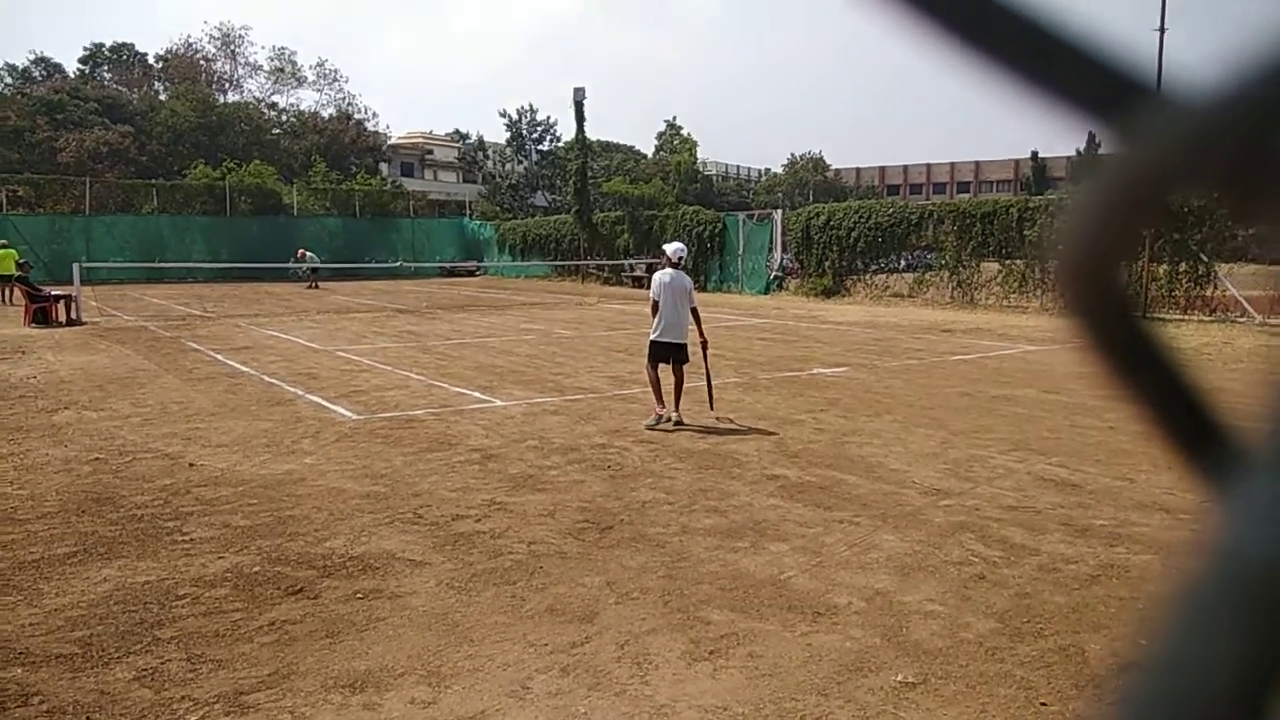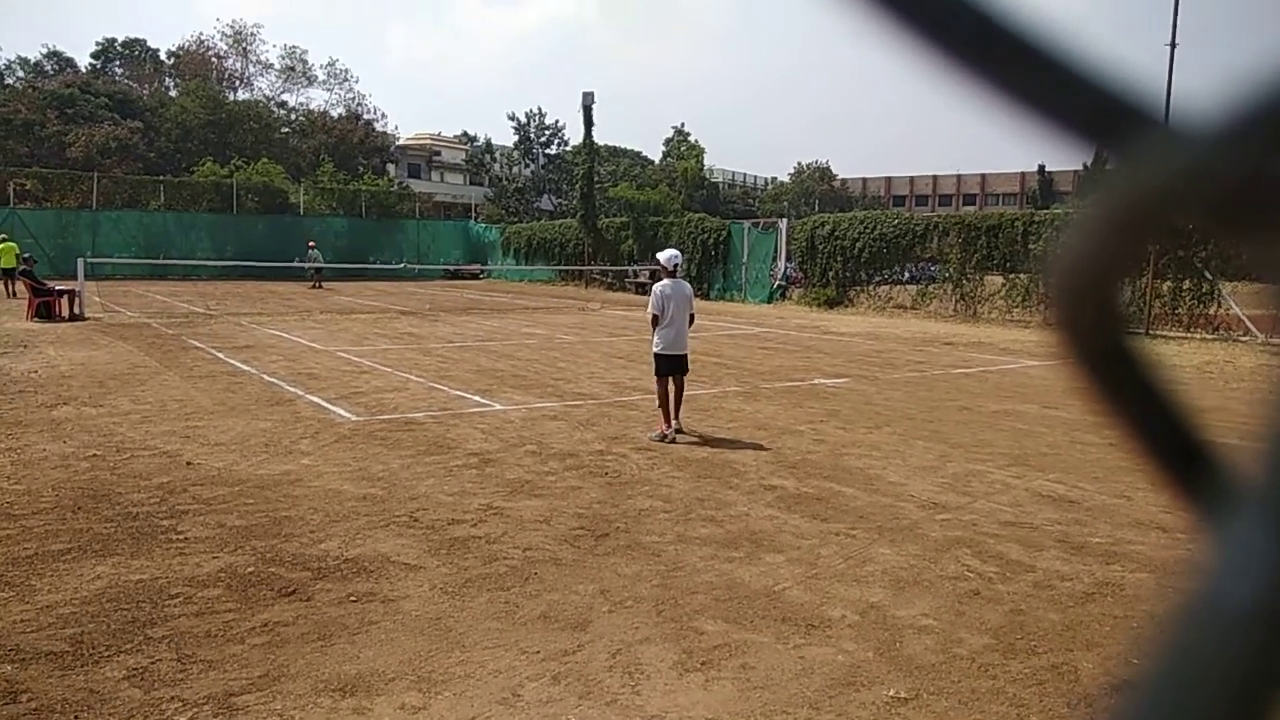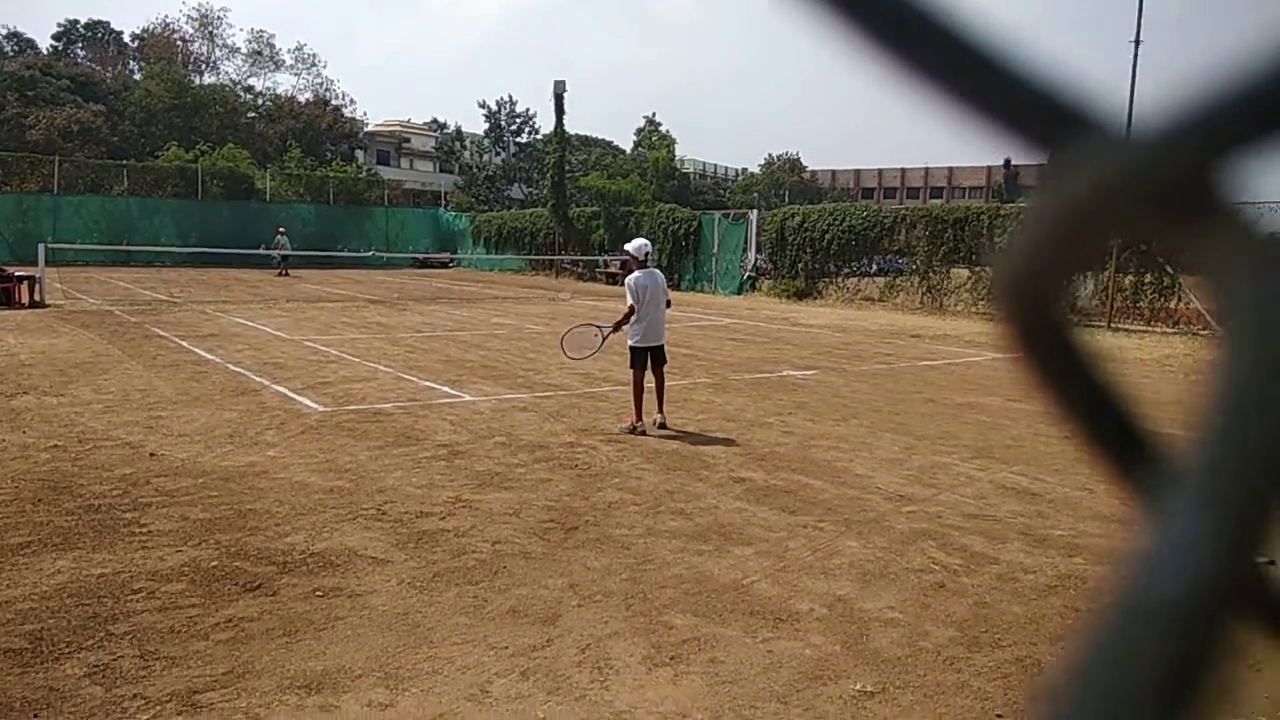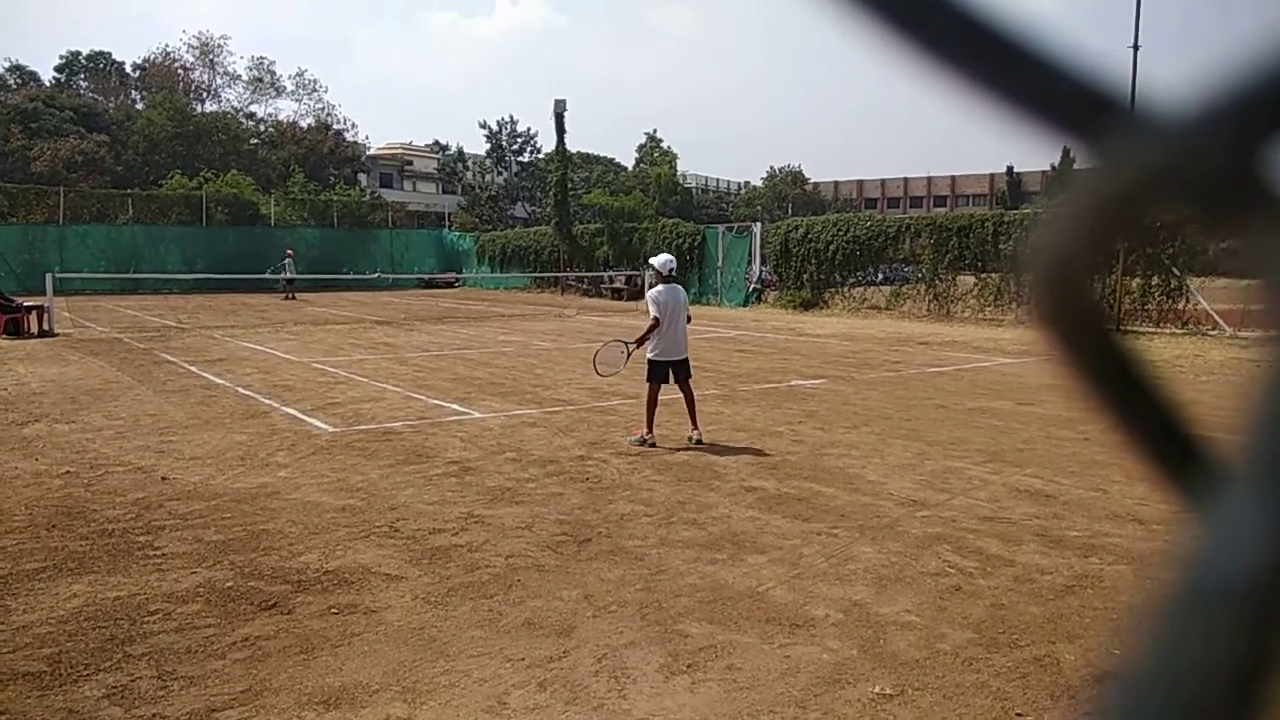
dt=0.4s
person 1, frame 1
left shoulder: (659, 276)
right shoulder: (687, 280)
left elbow: (654, 304)
right elbow: (694, 310)
left wrist: (655, 322)
right wrist: (701, 334)
left hip: (661, 332)
right hip: (680, 333)
left knee: (652, 367)
right knee: (678, 370)
left ankle: (660, 409)
right ankle: (676, 412)
person 1, frame 2
left shoulder: (658, 288)
right shoulder: (687, 287)
left elbow: (655, 317)
right elbow: (691, 317)
left wrist: (656, 334)
left hip: (664, 344)
right hip: (681, 343)
left knee: (662, 382)
right knee: (678, 380)
left ankle: (667, 428)
right ankle: (676, 421)
person 1, frame 3
left shoulder: (631, 280)
right shoulder: (659, 275)
left elbow: (631, 309)
right elbow: (667, 303)
left wrist: (619, 323)
left hip: (639, 335)
right hip: (658, 334)
left knee: (638, 375)
right knee: (658, 371)
left ankle: (637, 421)
right ankle: (660, 414)
person 1, frame 4
left shoulder: (653, 294)
right shoulder: (681, 292)
left elbow: (656, 321)
right elbow: (687, 319)
left wrist: (642, 338)
left hip: (659, 351)
right hip: (680, 349)
left knee: (653, 389)
right knee: (685, 386)
left ankle: (648, 433)
right ankle: (695, 430)
